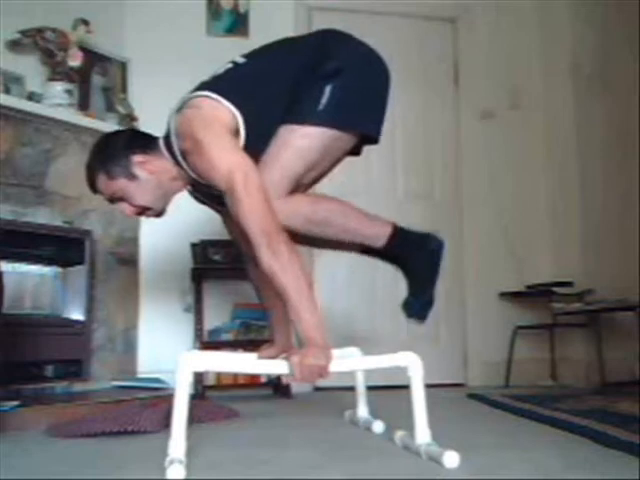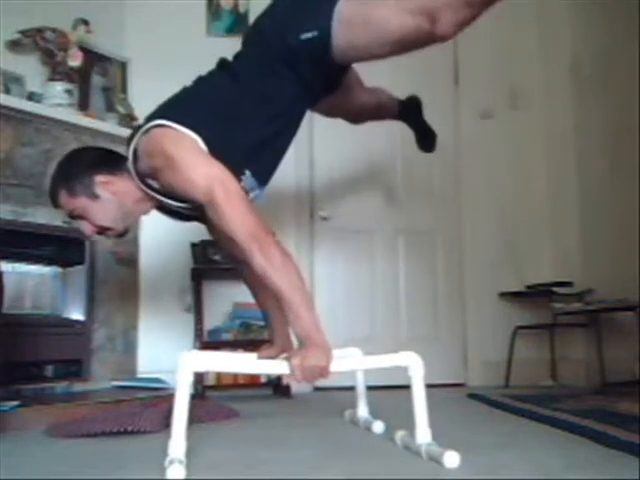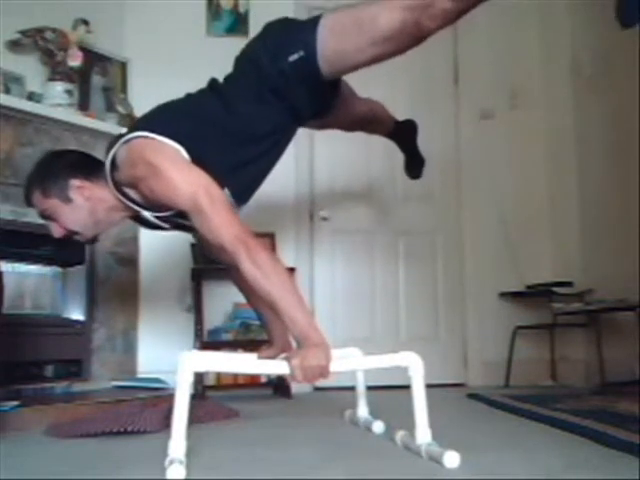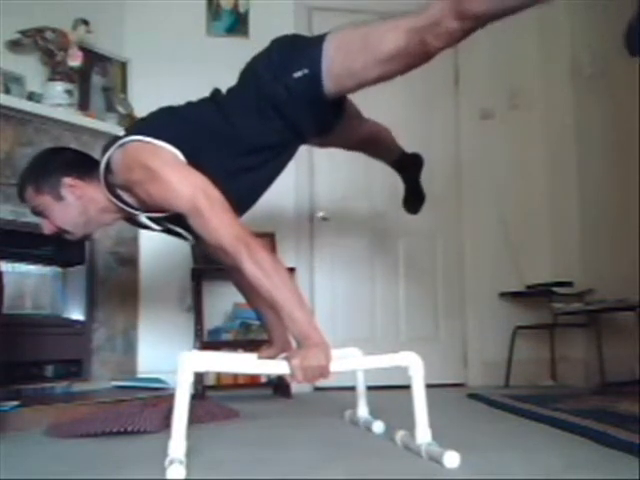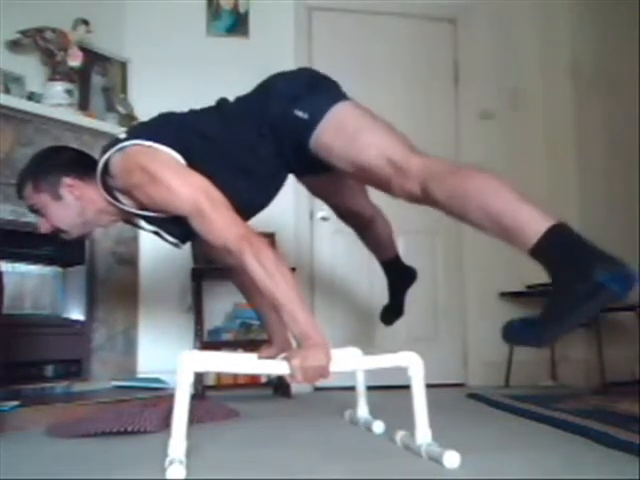
dt=1s
person 1, frame 1
left shoulder: (199, 141)
right shoulder: (198, 172)
left elbow: (269, 241)
right elbow: (254, 249)
left wrist: (315, 342)
right wrist: (282, 339)
right hip: (325, 82)
left knee: (269, 207)
right knee: (270, 208)
left ankle: (404, 244)
right ankle: (403, 249)
person 1, frame 2
left shoulder: (165, 156)
right shoulder: (164, 191)
left elbow: (258, 245)
right elbow: (246, 249)
left wrist: (315, 341)
right wrist: (282, 337)
right hip: (287, 63)
right knee: (360, 106)
right ankle: (407, 111)
person 1, frame 3
left shoulder: (145, 167)
right shoulder: (147, 205)
left elbow: (245, 249)
right elbow: (230, 257)
left wrist: (312, 342)
right wrist: (279, 338)
left hip: (286, 61)
right hip: (282, 82)
right knee: (356, 116)
right ankle: (399, 133)
person 1, frame 4
left shoulder: (137, 169)
right shoulder: (137, 207)
left elbow: (240, 248)
right elbow: (232, 257)
left wrist: (310, 340)
right wrist: (280, 337)
left hip: (288, 78)
right hip: (287, 109)
right knee: (360, 135)
right ankle: (405, 165)
person 1, frame 5
left shoulder: (135, 169)
right shoulder: (136, 208)
left elbow: (244, 244)
right elbow: (232, 256)
left wrist: (311, 340)
right wrist: (278, 337)
left hip: (291, 104)
right hip: (286, 133)
left knee: (413, 175)
right knee: (354, 208)
left ankle: (582, 263)
right ankle: (396, 274)
